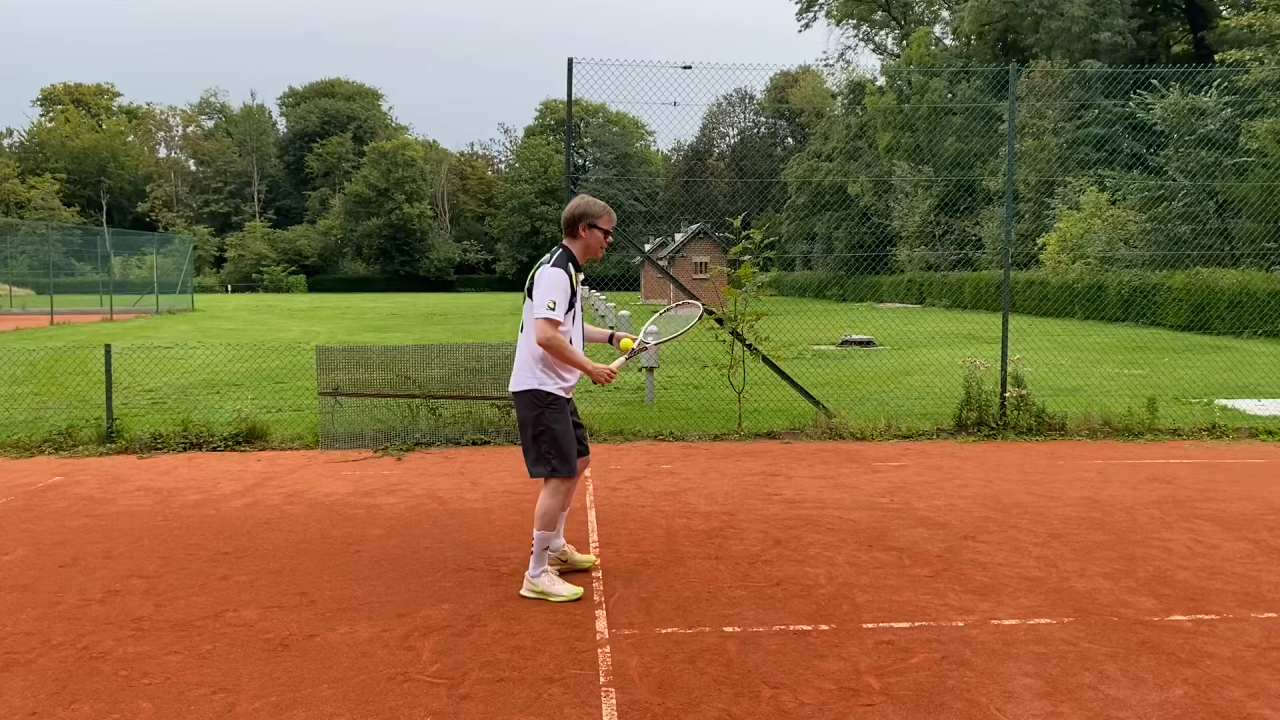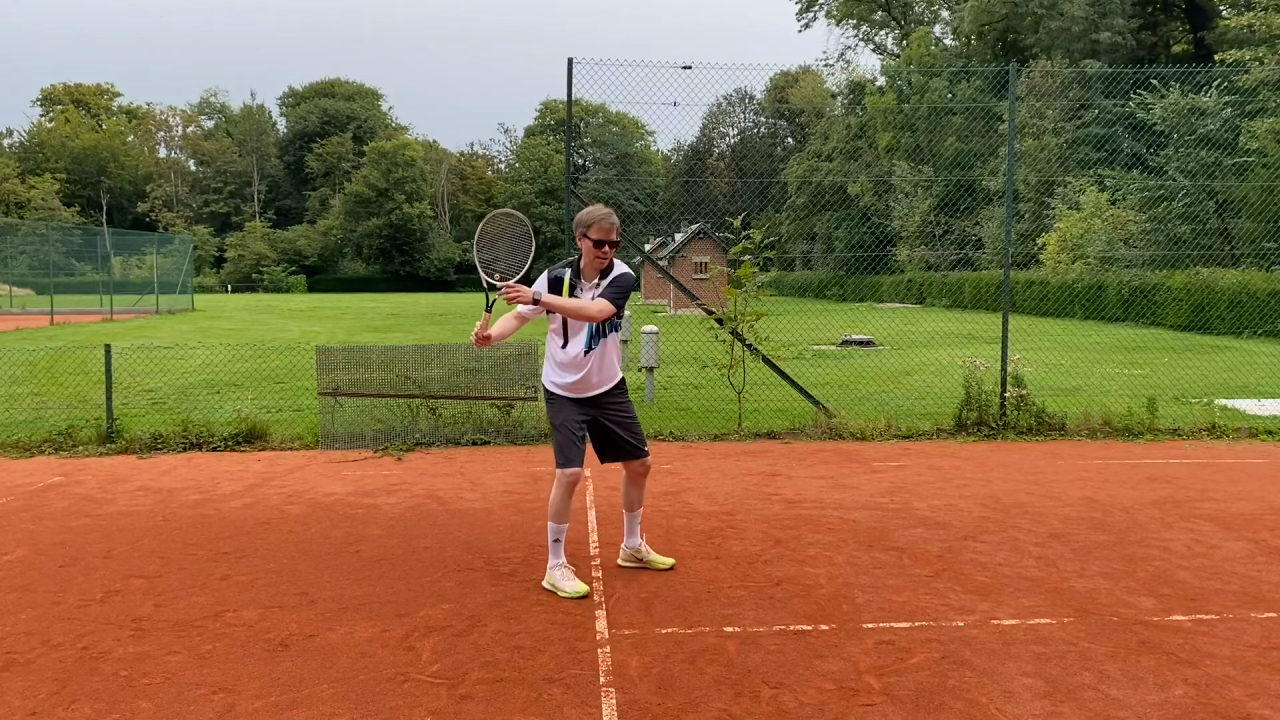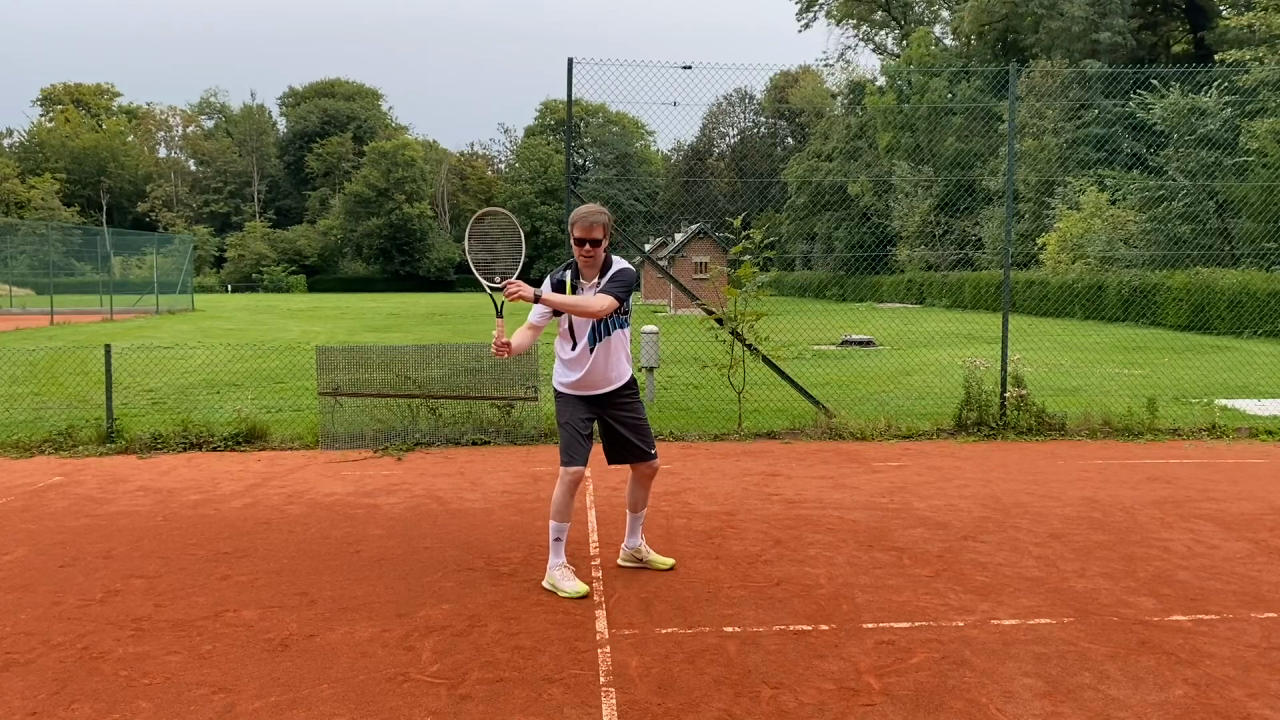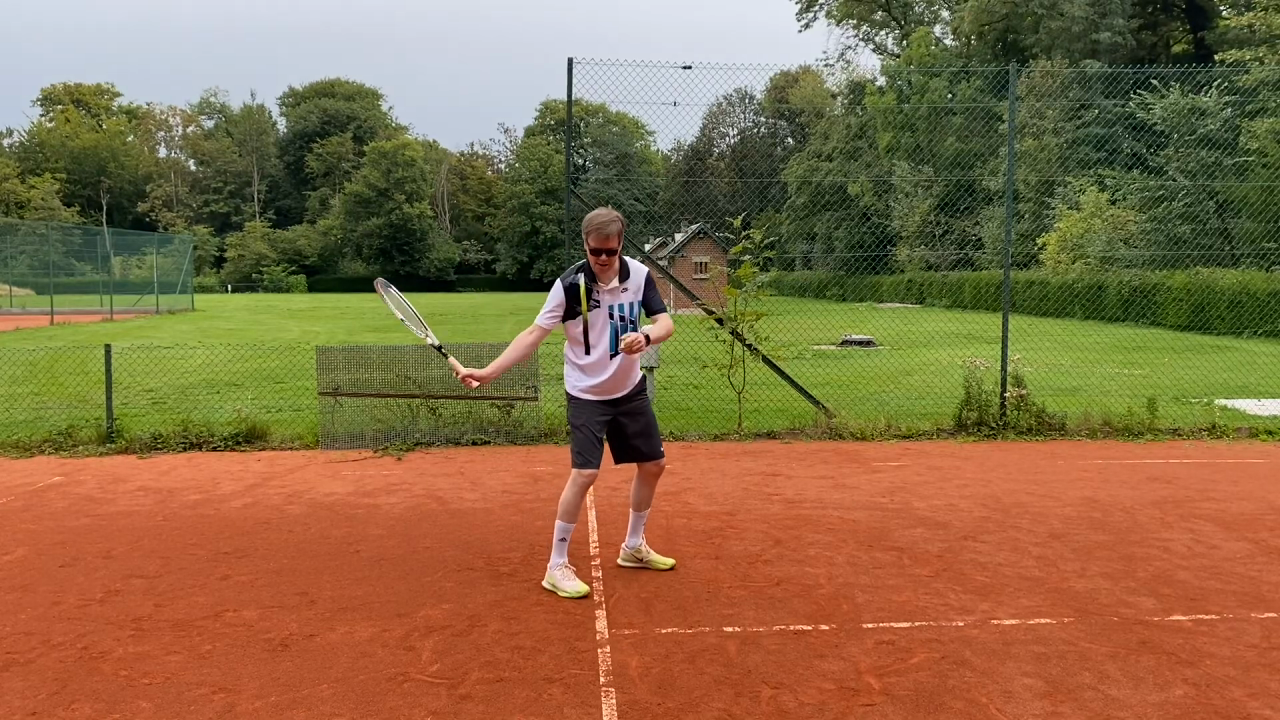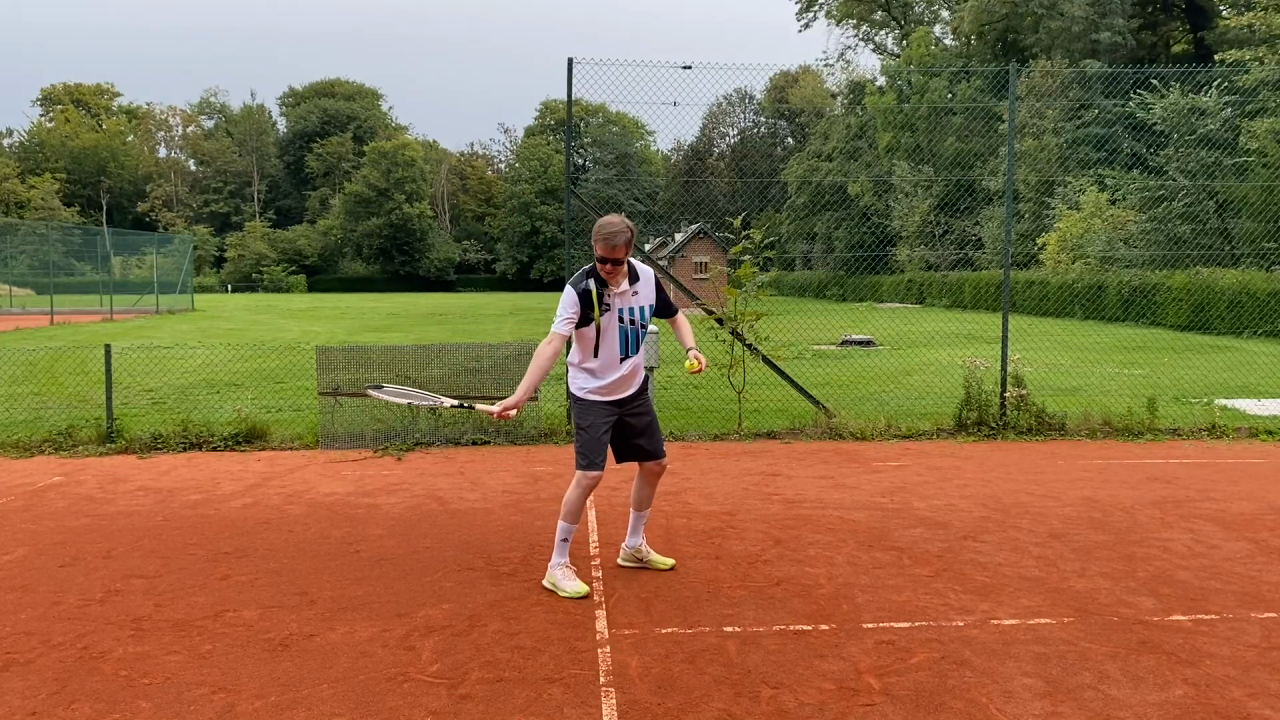
dt=1s
person 1, frame 1
left shoulder: (570, 271)
right shoulder: (555, 271)
right elbow: (545, 336)
left wrist: (611, 337)
right wrist: (589, 368)
left hip: (555, 389)
right hip: (541, 390)
left knee: (577, 464)
right knee: (558, 478)
left ankle: (556, 547)
right ankle: (536, 575)
person 1, frame 2
left shoulder: (622, 277)
right shoulder: (556, 276)
left elbow: (594, 312)
right elbow: (518, 315)
left wrist: (537, 298)
right wrist: (491, 334)
left hip: (609, 388)
right hip: (564, 392)
left knee: (639, 464)
right knee: (569, 474)
left ankle: (633, 547)
right ankle: (556, 567)
person 1, frame 3
left shoulder: (623, 273)
right shoulder: (558, 280)
left elbow: (598, 307)
right elbow: (532, 328)
left wrist: (536, 296)
right wrist: (510, 345)
left hip: (619, 388)
right hip: (573, 391)
left knee: (647, 465)
right knee: (572, 473)
left ankle: (633, 546)
right ankle: (556, 567)
person 1, frame 4
left shoulder: (640, 275)
right shoulder: (569, 283)
left elbow: (664, 320)
right elbow: (534, 334)
left wrist: (646, 337)
right wrist: (488, 371)
left hip: (630, 390)
right hip: (586, 394)
left knee: (653, 465)
right knee: (584, 475)
left ankle: (634, 546)
right ankle: (557, 566)
person 1, frame 5
left shoulder: (647, 277)
right shoulder: (580, 288)
left elbow: (675, 316)
right elbow: (553, 343)
left wrist: (691, 348)
right wrist: (520, 395)
left hip: (634, 390)
right hip: (592, 395)
left knee: (655, 464)
right knee: (589, 475)
left ankle: (634, 546)
right ankle: (558, 566)
